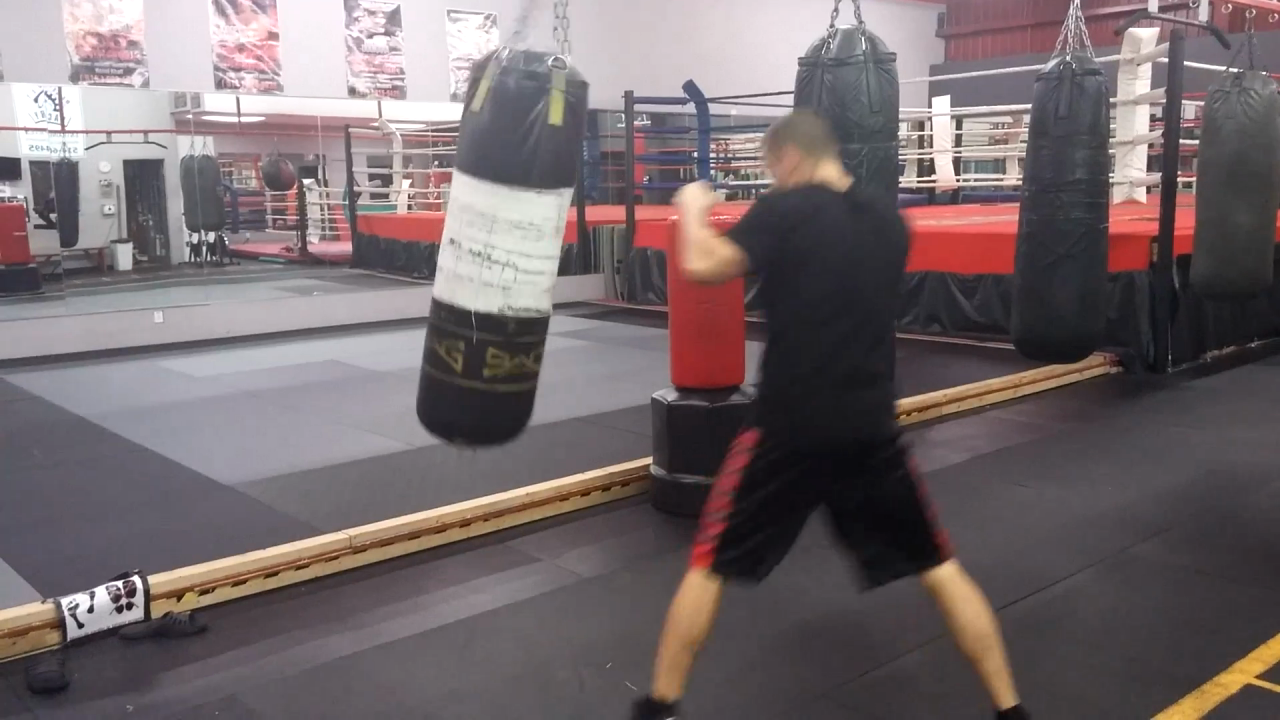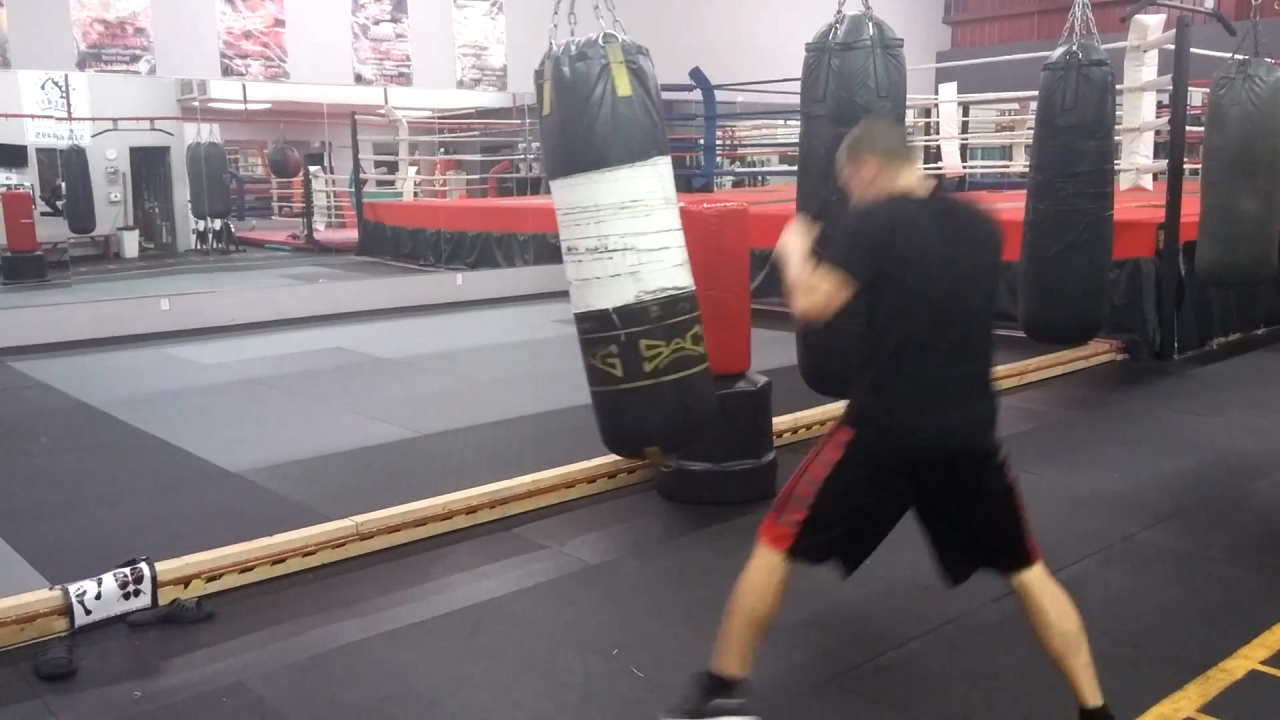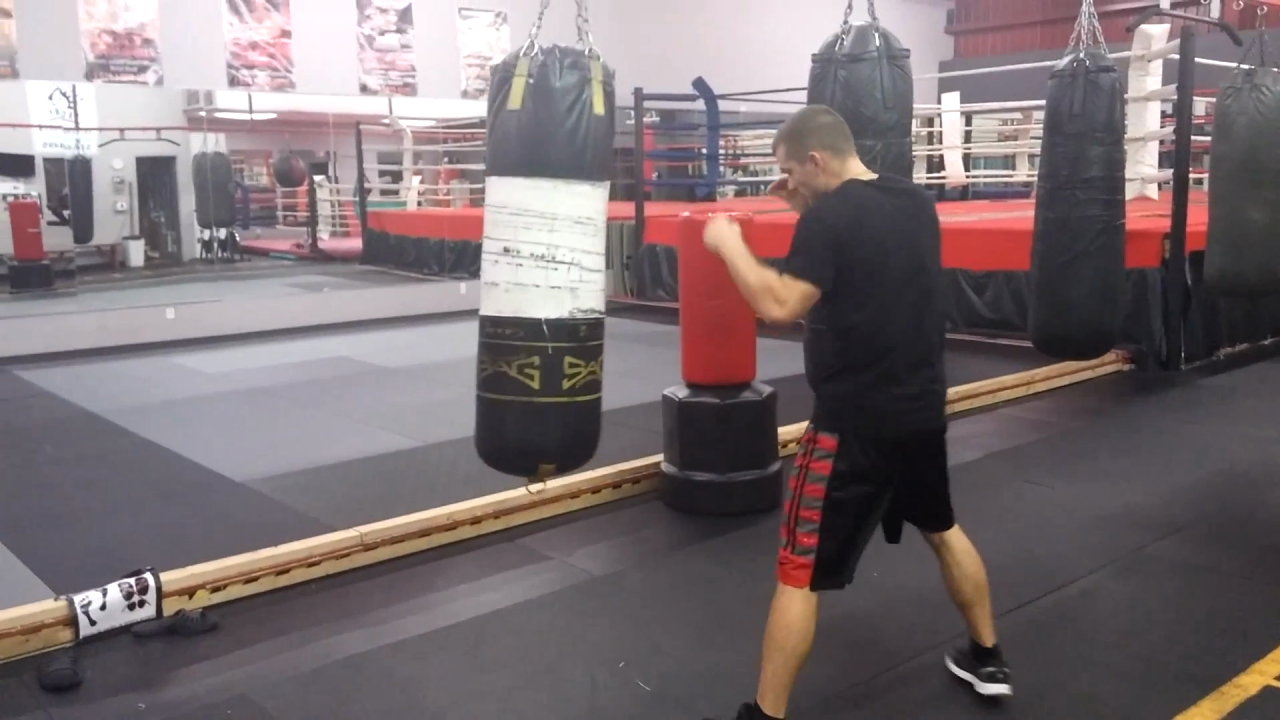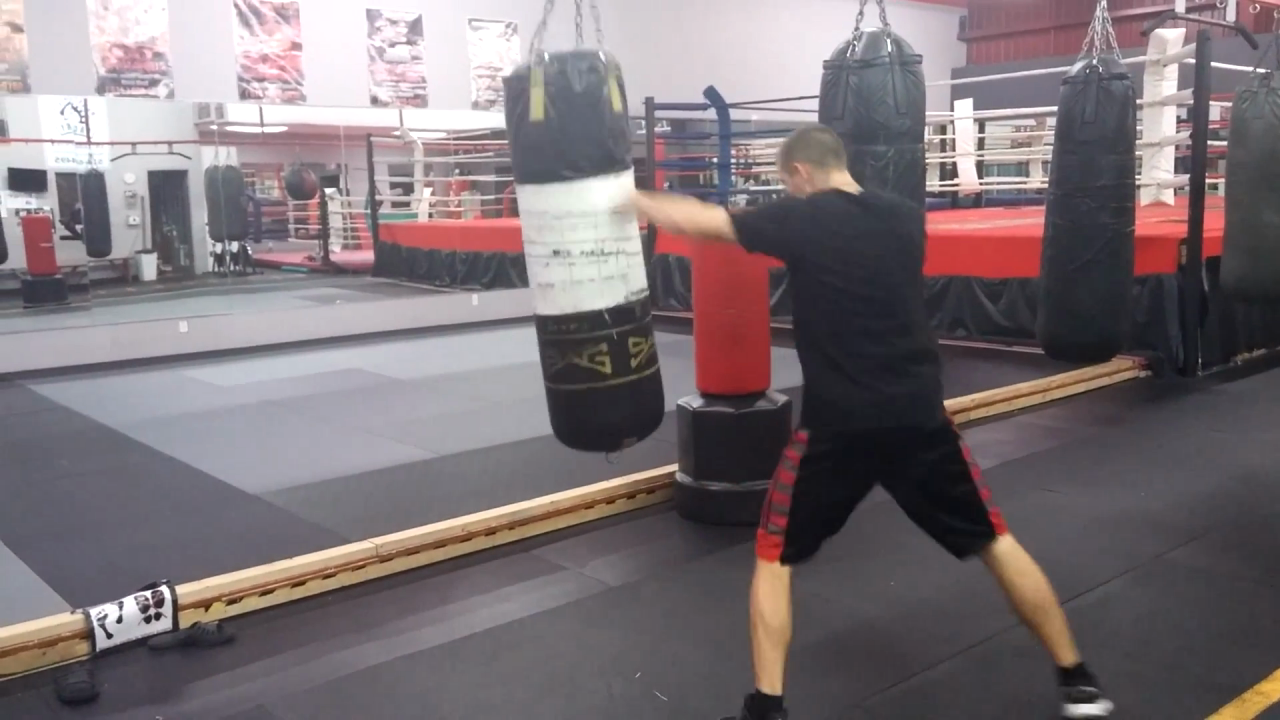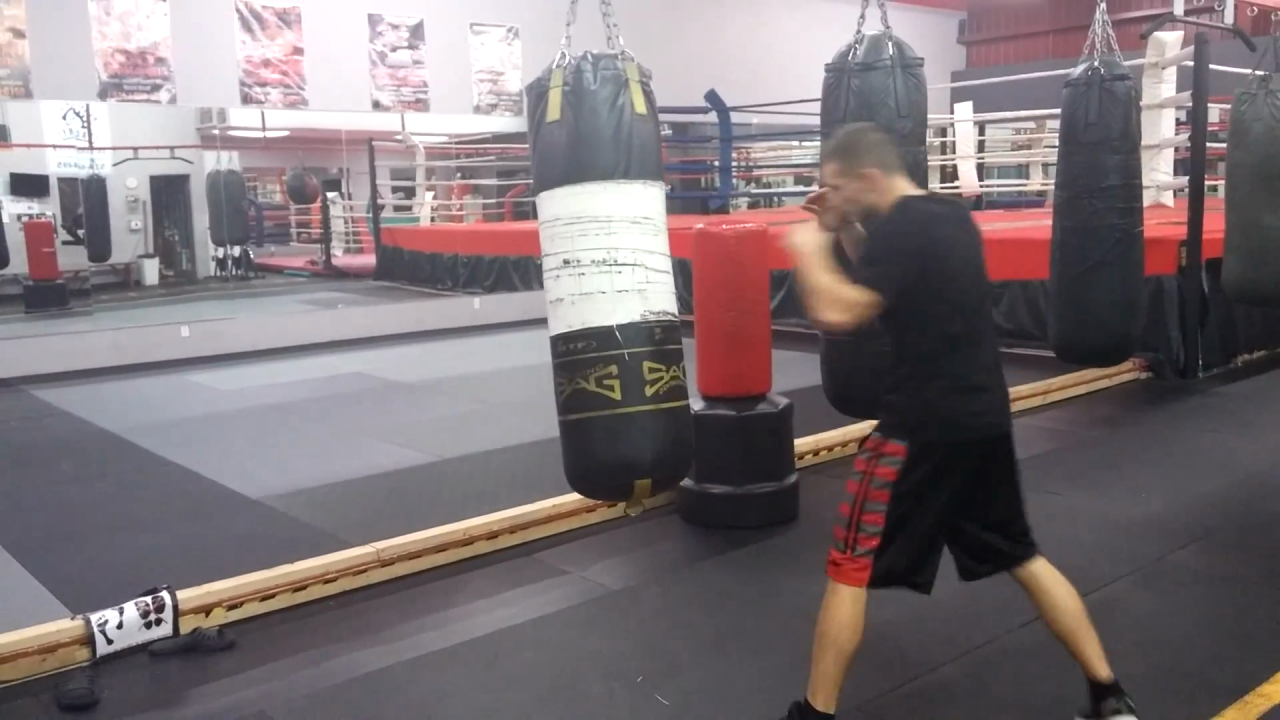
dt=1s
person 1, frame 1
left shoulder: (784, 212)
right shoulder: (890, 223)
left elbow: (702, 265)
left wrist: (694, 207)
left hip: (791, 427)
right hip: (870, 427)
left knee: (709, 563)
right knee: (936, 569)
person 1, frame 2
left shoulder: (873, 223)
right shoulder: (980, 227)
left elbow: (812, 305)
left wrist: (795, 249)
left hip: (883, 431)
right hip: (967, 433)
left knee: (775, 542)
right knee: (1026, 572)
person 1, frame 3
left shoulder: (830, 215)
right shoulder: (914, 203)
left elbow: (781, 305)
left wrist: (727, 244)
left hip: (854, 418)
right hip: (921, 406)
left knee: (796, 570)
right knee: (941, 528)
right ankle: (986, 658)
person 1, frame 4
left shoulder: (793, 218)
right shoulder: (904, 217)
left elbow: (697, 221)
left wrist: (634, 200)
left hip: (837, 422)
right hip: (917, 412)
left knee: (770, 557)
right knee: (991, 542)
person 1, frame 5
left shoulder: (900, 232)
right shoulder: (949, 216)
left elbow: (837, 312)
left wrist: (809, 250)
right wrist: (844, 226)
left hip: (926, 431)
right hip: (987, 418)
left knee: (850, 570)
right knee: (1019, 560)
